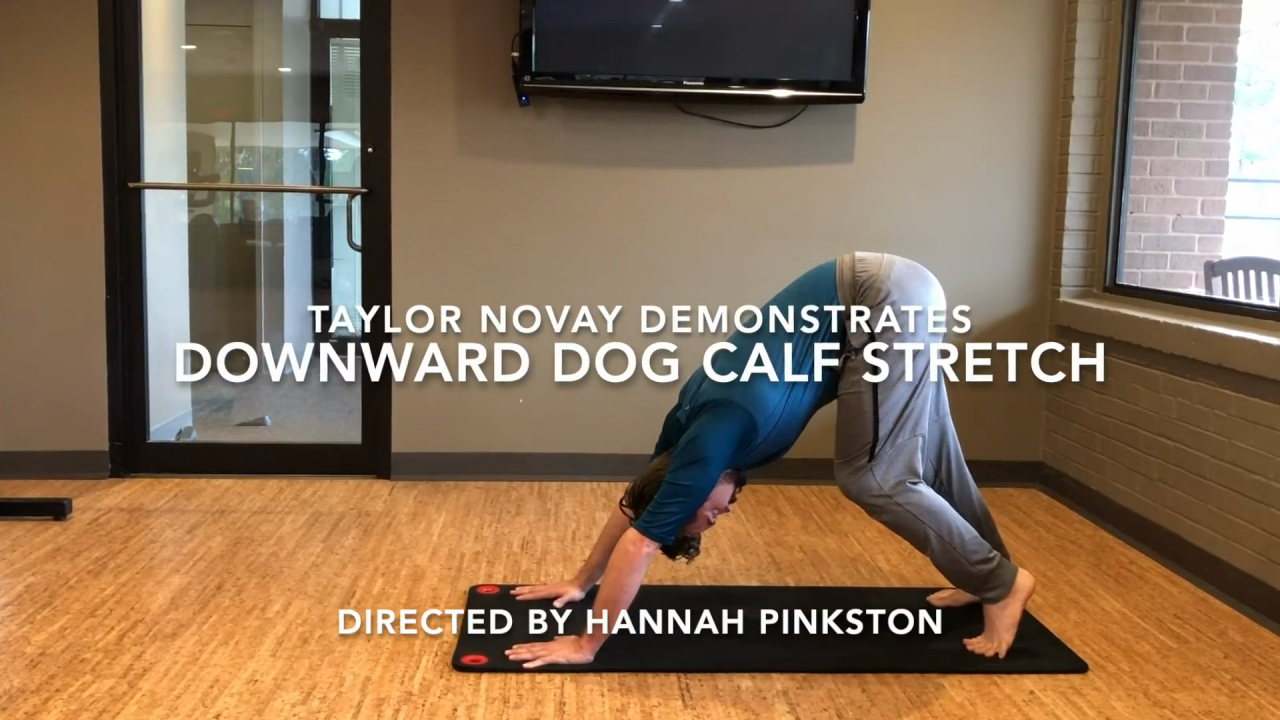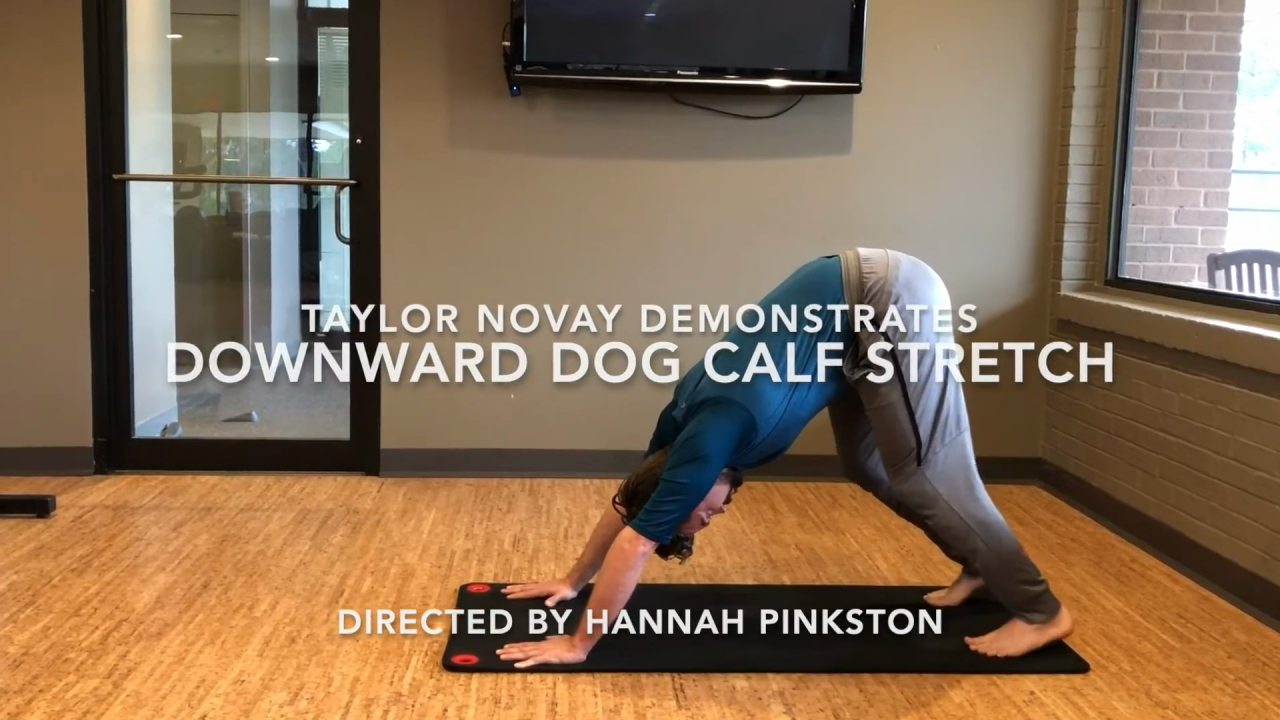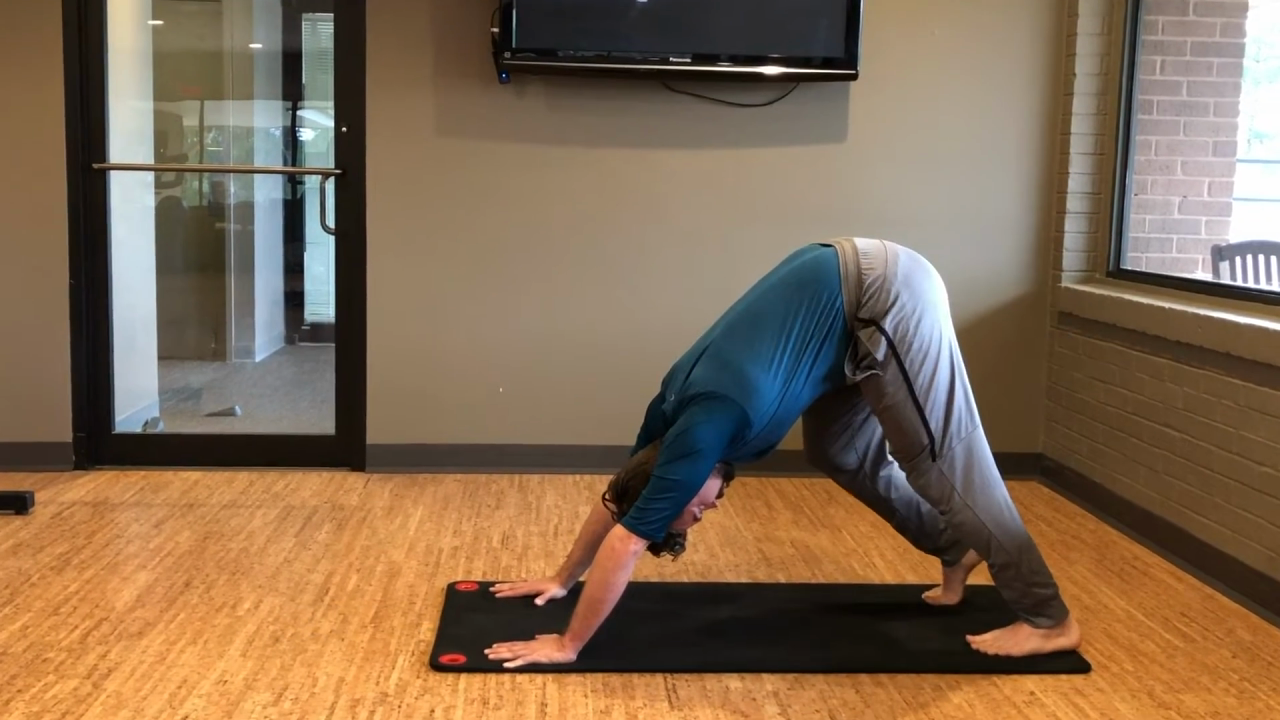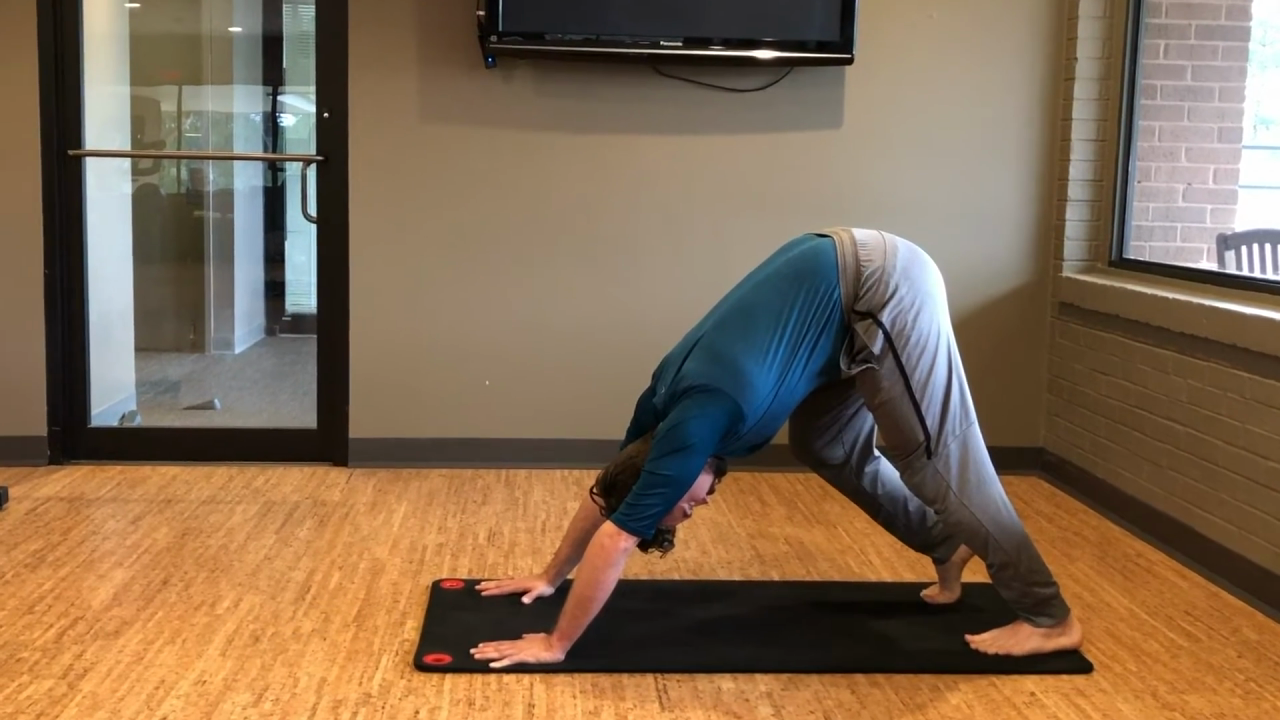
dt=0.7s
person 1, frame 1
left shoulder: (711, 442)
right shoulder: (691, 419)
left elbow: (639, 544)
right elbow: (635, 503)
left wrist: (585, 645)
right wrist: (581, 582)
left hip: (886, 298)
right hip: (879, 293)
left knee: (872, 477)
right knee: (929, 463)
left ankle: (1002, 583)
right ankle: (983, 572)
person 1, frame 2
left shoulder: (710, 438)
right shoulder: (685, 416)
left elbow: (634, 543)
right elbow: (628, 502)
left wrist: (579, 643)
right wrist: (573, 581)
left hip: (891, 300)
right hip: (865, 296)
left knee: (924, 477)
right knee: (869, 466)
left ankle: (1039, 610)
right ankle: (982, 564)
person 1, frame 3
left shoulder: (702, 430)
right shoulder: (674, 407)
left elbow: (626, 541)
right elbow: (618, 496)
left wrist: (568, 645)
right wrist: (562, 579)
left hip: (885, 295)
right hip: (849, 286)
left knee: (941, 464)
right knee: (840, 457)
left ankle: (1048, 618)
right ankle: (957, 550)
person 1, frame 4
left shoulder: (694, 425)
right shoulder: (665, 400)
left elbow: (615, 538)
right elbow: (606, 492)
left wrist: (554, 644)
right wrist: (549, 577)
left hip: (882, 288)
right hip: (845, 276)
left knee: (935, 461)
right knee: (828, 450)
left ankle: (1048, 618)
right ankle: (949, 546)
